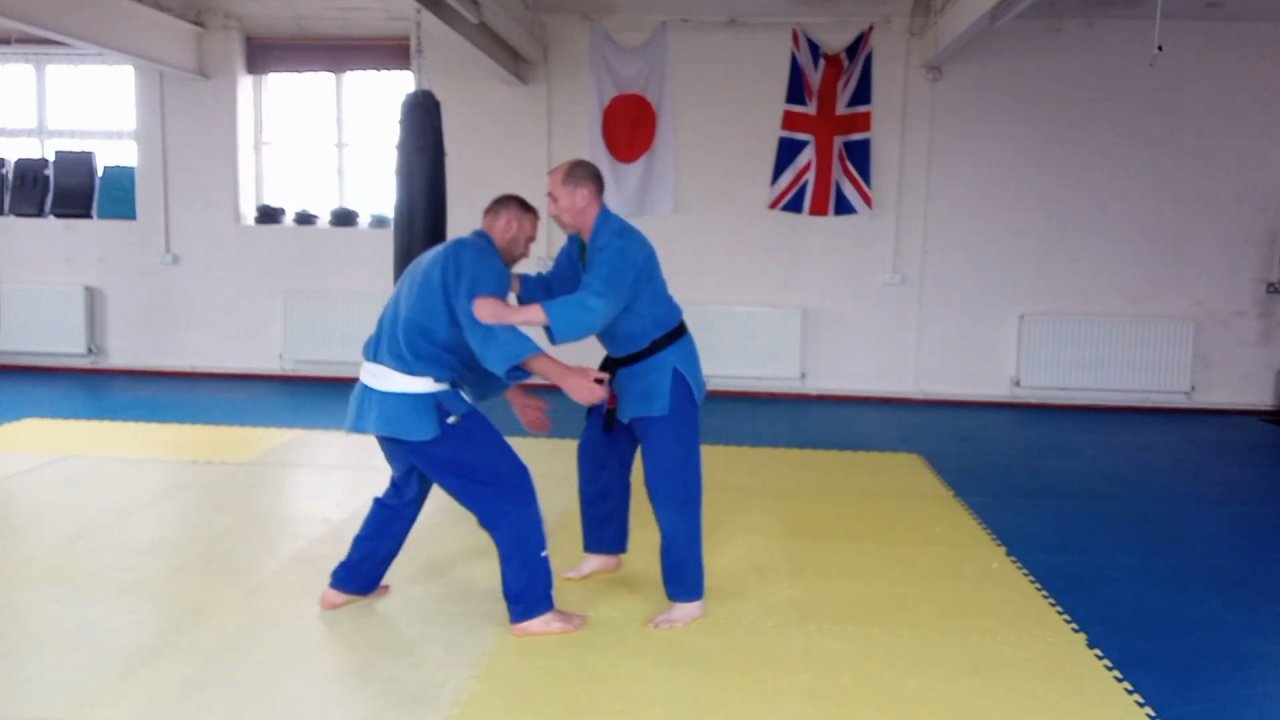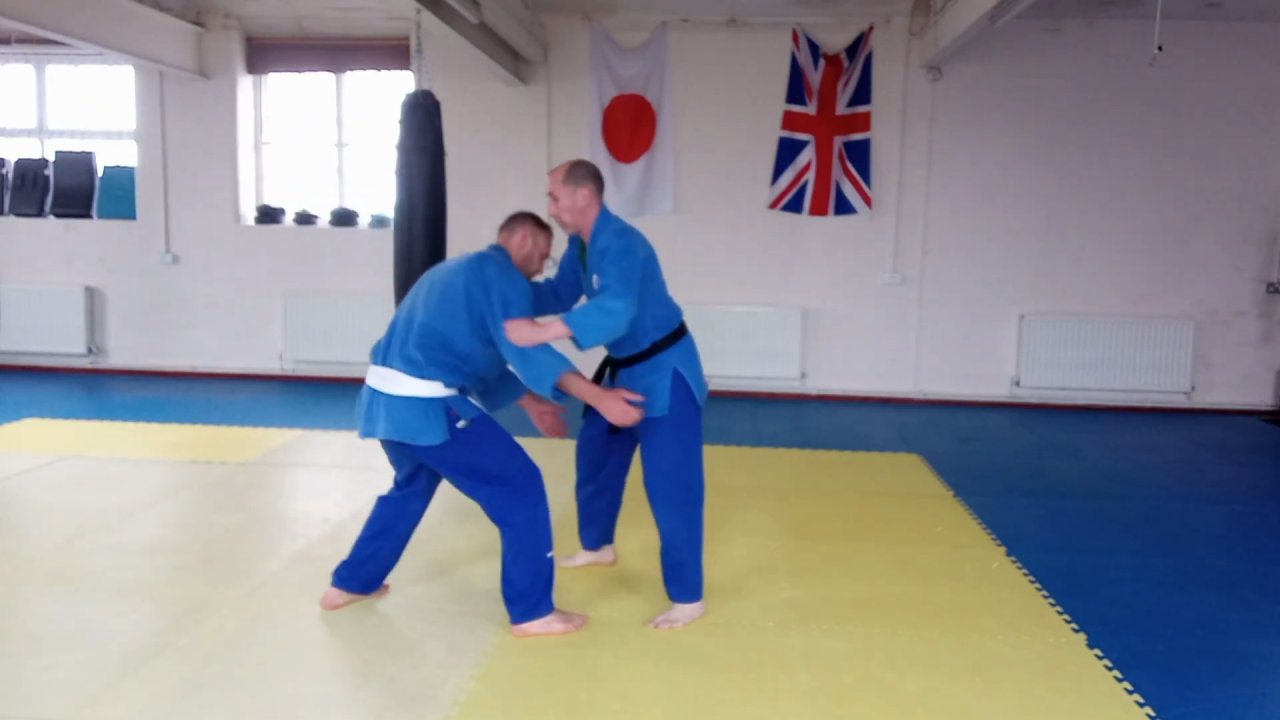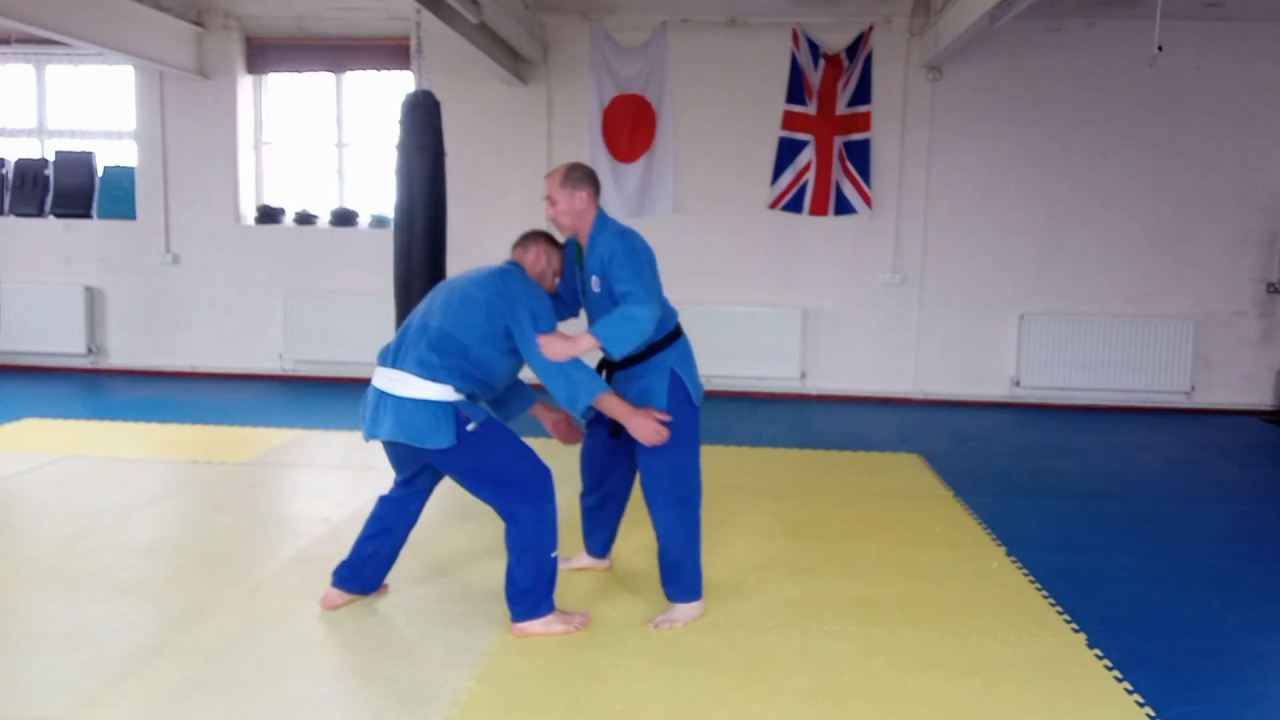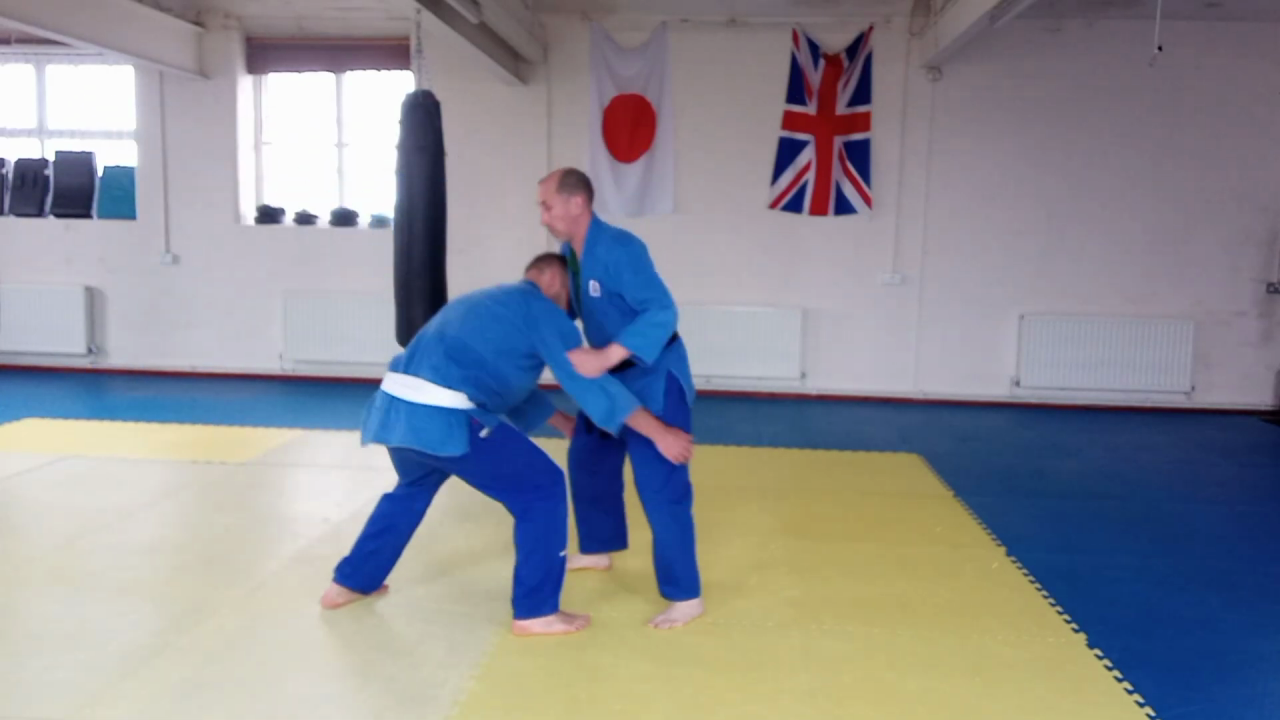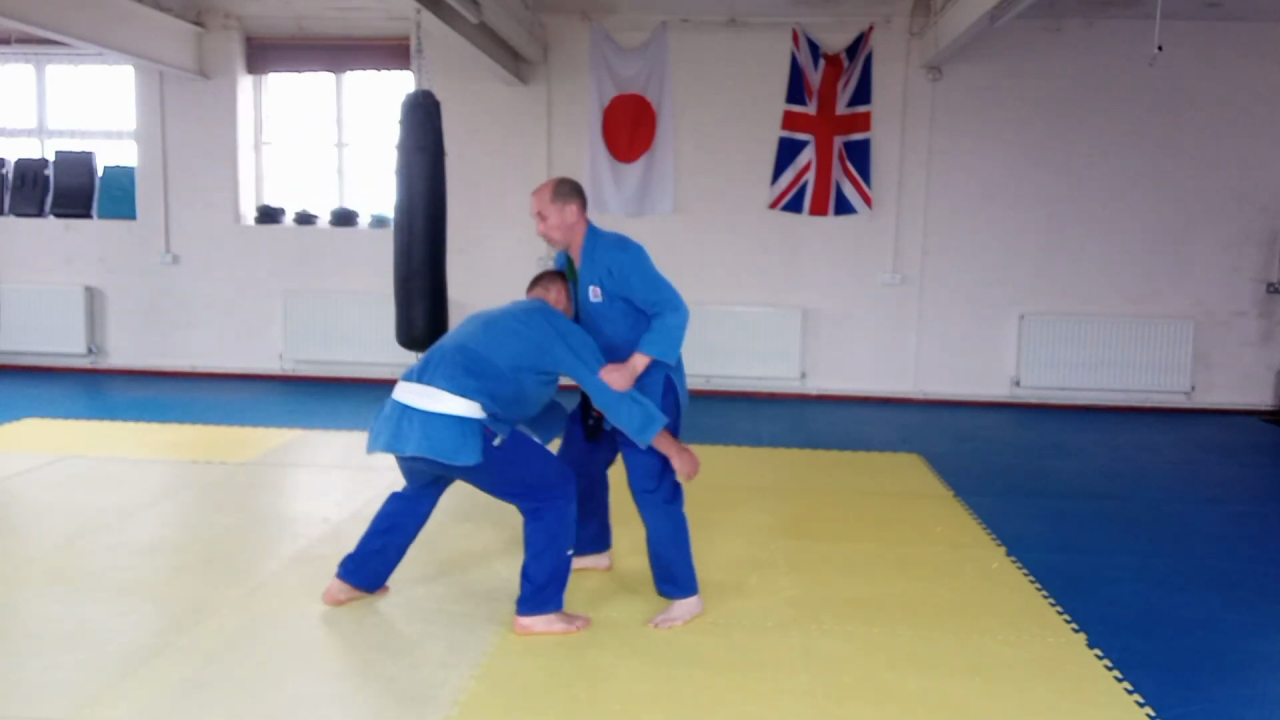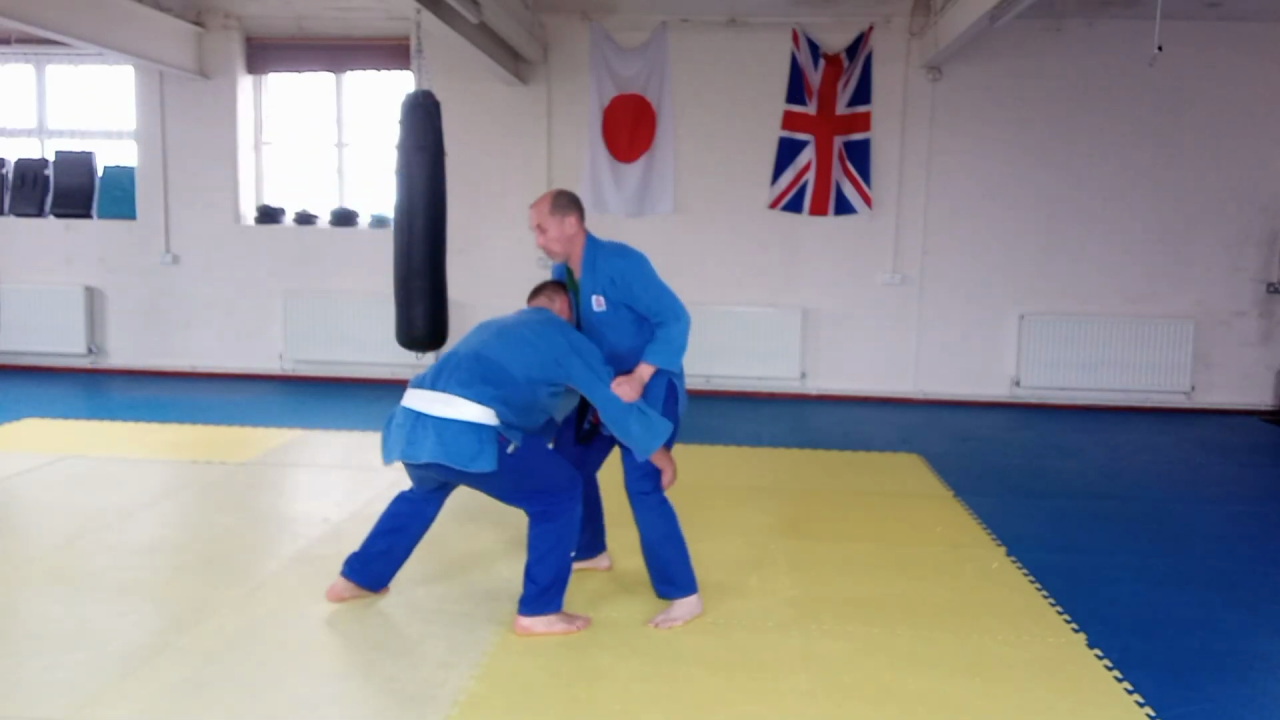
dt=0.1s
person 1, frame 1
left shoulder: (620, 245)
right shoulder: (580, 243)
left elbow: (592, 309)
right elbow: (551, 289)
left wrist: (513, 316)
left hip: (664, 371)
right hip: (628, 369)
left knee: (671, 484)
right knee: (599, 457)
left ankle: (688, 598)
right ankle: (604, 551)
person 1, frame 2
left shoulder: (621, 244)
right shoulder: (580, 245)
left elbow: (615, 310)
right elbow: (559, 294)
left wrist: (540, 332)
left hip: (665, 371)
right hip: (626, 369)
left knee: (671, 484)
right knee: (596, 453)
left ankle: (688, 598)
right ankle: (598, 545)
person 1, frame 3
left shoulder: (620, 245)
right shoulder: (576, 248)
left elbow: (640, 312)
right elbow: (562, 301)
left wrist: (574, 345)
left hip: (660, 373)
right hip: (621, 373)
left knee: (667, 484)
right knee: (600, 460)
left ankle: (688, 598)
right ankle: (597, 551)
person 1, frame 4
left shoulder: (619, 249)
right shoulder: (571, 254)
left elbow: (660, 313)
left wrist: (604, 357)
left hip: (655, 376)
right hip: (615, 377)
left knee: (659, 483)
right knee: (588, 460)
left ankle: (686, 597)
right ankle: (596, 550)
person 1, frame 5
left shoulder: (619, 254)
right shoulder: (564, 262)
left elbow: (672, 312)
left wrist: (632, 368)
left hip: (649, 379)
right hip: (609, 379)
left knee: (650, 483)
right knee: (576, 462)
left ankle: (685, 595)
right ankle: (593, 550)
person 1, frame 6
left shoulder: (621, 263)
right shoulder: (562, 272)
left elbow: (675, 320)
left wrist: (638, 379)
left hip: (649, 386)
right hip: (608, 386)
left knee: (643, 485)
right knee: (567, 465)
left ankle: (684, 595)
right ankle: (592, 553)
person 2, frame 1
left shoulder: (446, 257)
right shoulder: (477, 259)
right elbow: (486, 331)
left wrist: (514, 394)
right wrist: (560, 374)
left hip: (379, 394)
right hip: (419, 402)
left knee: (408, 485)
right knee: (509, 488)
left ankle: (349, 584)
right ankle: (532, 611)
person 2, frame 2
left shoulder: (459, 269)
right shoulder: (500, 273)
right elbow: (522, 346)
left wrist: (529, 402)
right wrist: (595, 395)
left hip: (386, 397)
right hip: (428, 406)
left knee: (412, 486)
right knee: (519, 489)
left ankle: (350, 583)
right ankle: (531, 612)
person 2, frame 3
left shoulder: (468, 285)
right shoulder: (520, 290)
right elbow: (555, 361)
left wrist: (545, 412)
right wrist: (628, 414)
left hip: (387, 399)
right hip: (432, 409)
left knee: (412, 486)
right knee: (528, 489)
left ankle: (350, 584)
right ankle: (531, 613)
person 2, frame 4
left shoulder: (484, 301)
right shoulder: (540, 310)
right elbow: (584, 378)
left wrist: (562, 421)
right wrist: (657, 432)
left hip: (395, 405)
right hip: (444, 417)
left knee: (414, 487)
right knee: (542, 489)
left ankle: (350, 582)
right ankle: (535, 611)
person 2, frame 5
left shoulder: (492, 319)
right shoulder: (554, 326)
right elbow: (612, 393)
right wrist: (673, 448)
left hip: (405, 415)
right hip: (456, 427)
left knee: (418, 492)
right knee: (552, 491)
left ankle: (353, 579)
right ankle: (537, 611)
person 2, frame 6
left shoulder: (496, 326)
right shoulder: (563, 336)
right elbow: (618, 404)
right wrist: (663, 459)
left hip: (411, 421)
right hip: (466, 435)
left knee: (425, 492)
right knee: (560, 492)
left ankle: (357, 578)
right ankle: (537, 612)
